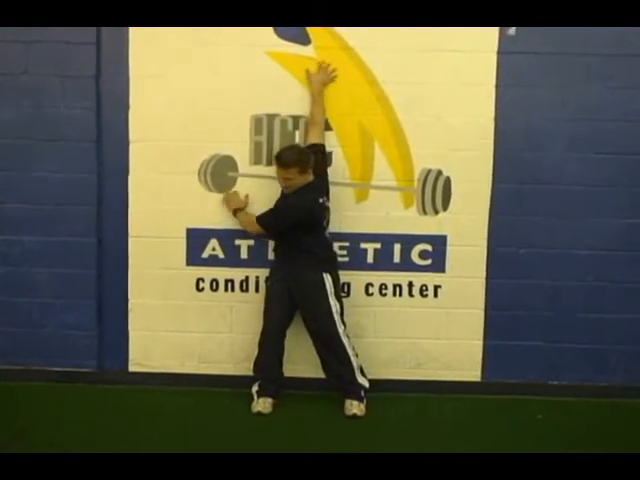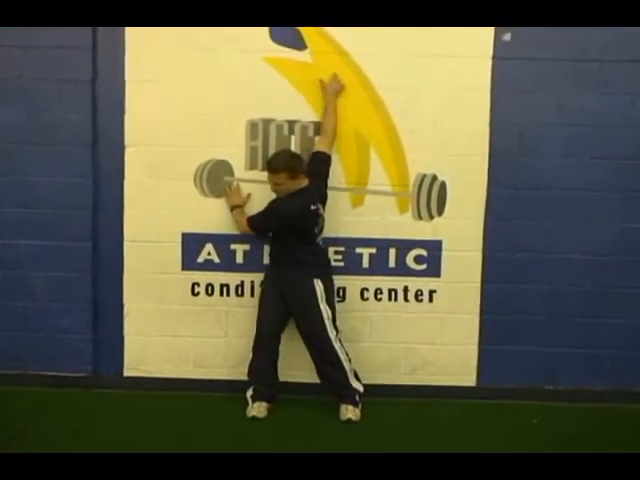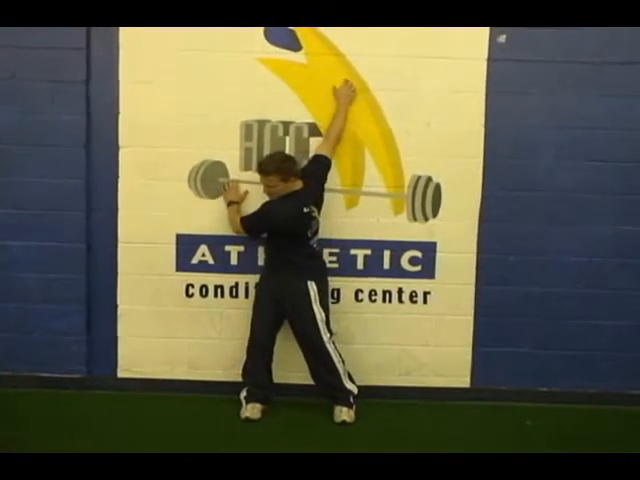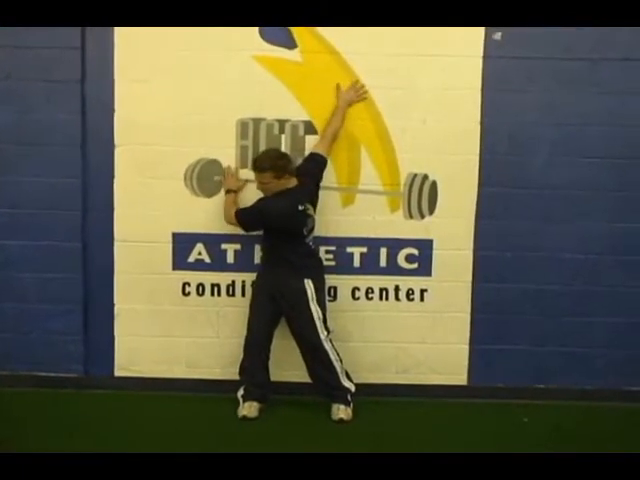
dt=0.5s
person 1, frame 1
left shoulder: (296, 205)
right shoulder: (316, 168)
left elbow: (256, 226)
right elbow: (316, 128)
left wrist: (237, 208)
right wrist: (316, 89)
left hip: (315, 274)
right hip: (284, 269)
left knee: (330, 333)
right knee: (272, 330)
left ankle: (355, 392)
right ankle: (265, 391)
person 1, frame 2
left shoulder: (285, 209)
right shoulder: (317, 177)
left elbow: (246, 226)
right elbow: (326, 138)
left wrist: (236, 205)
right wrist: (330, 98)
left hip: (309, 279)
right hip: (279, 276)
left knee: (323, 338)
right knee: (266, 335)
left ankle: (350, 396)
right ankle: (261, 395)
person 1, frame 3
left shoulder: (278, 212)
right shoulder: (312, 179)
left elbow: (239, 226)
right elbow: (330, 140)
left wrist: (233, 202)
right wrist: (342, 104)
left hip: (304, 282)
right hip: (273, 278)
left knee: (317, 341)
right knee: (260, 338)
left ankle: (344, 398)
right ankle: (254, 397)
person 1, frame 4
left shoulder: (272, 208)
right shoulder: (308, 176)
left elbow: (232, 217)
right elbow: (327, 139)
left wrist: (231, 191)
right wrist: (342, 105)
left hip: (301, 279)
right hip: (270, 276)
left knee: (314, 339)
right knee: (257, 336)
left ankle: (342, 396)
right ankle: (252, 395)
